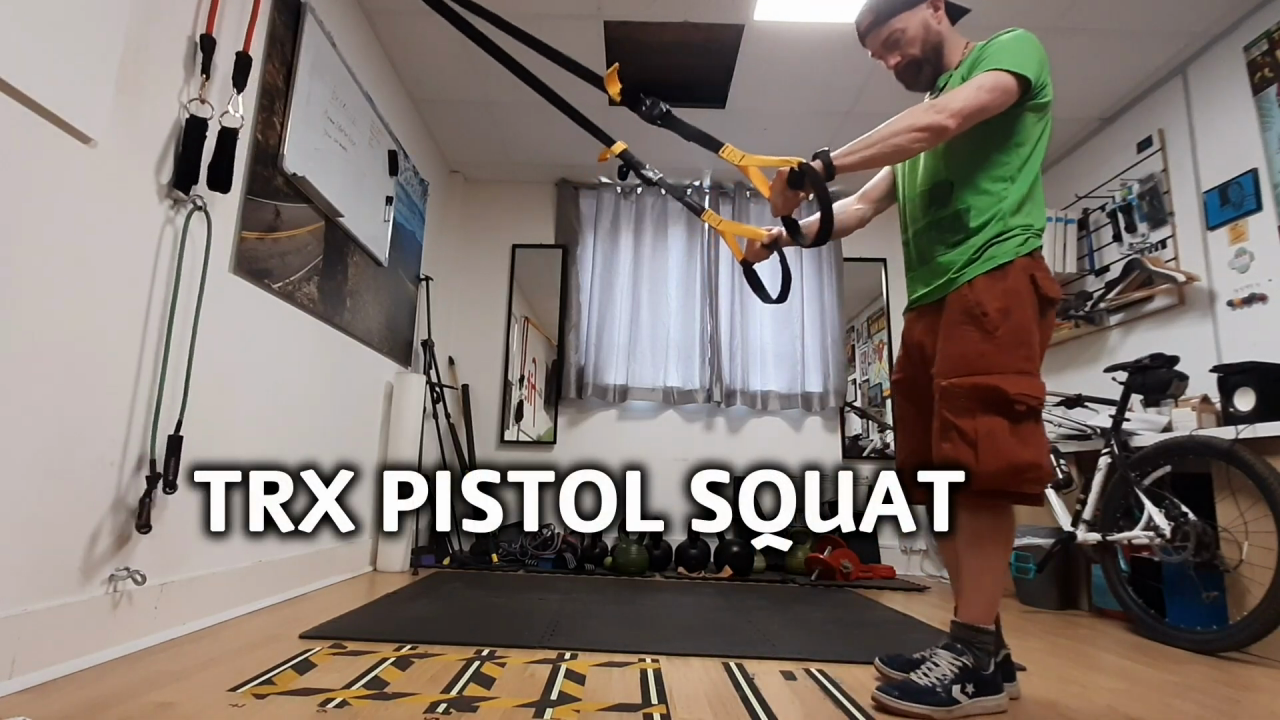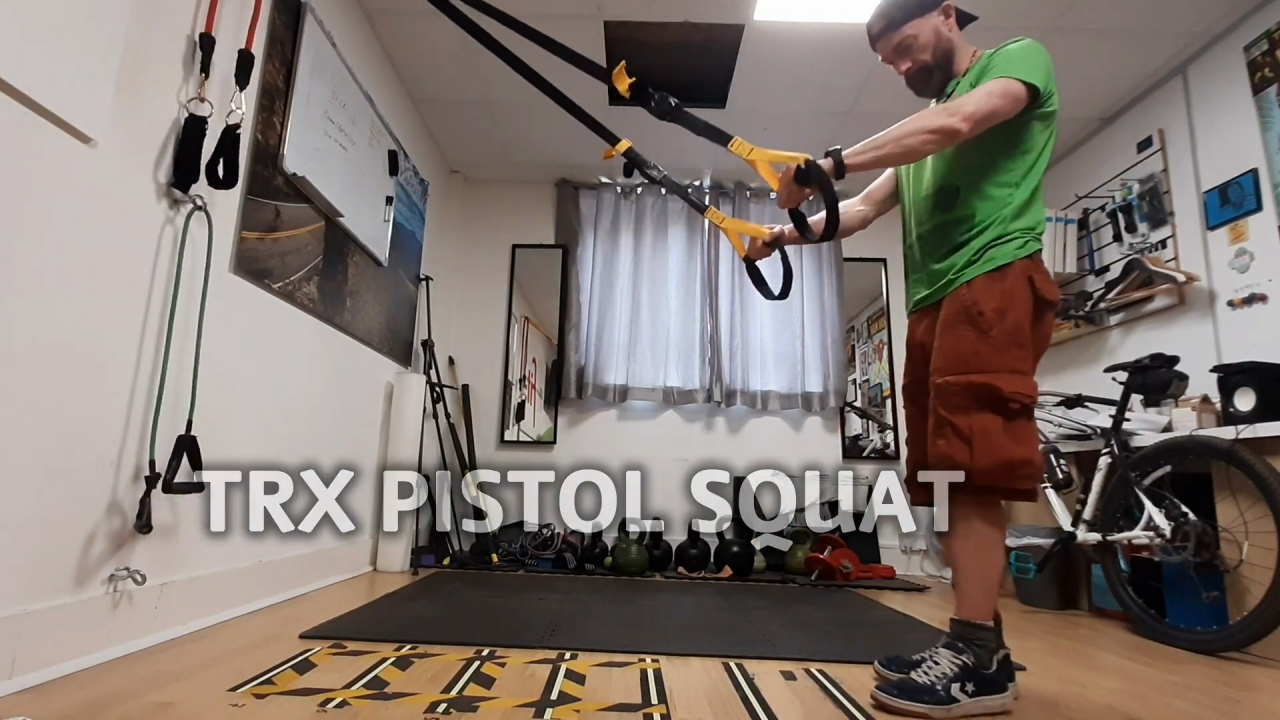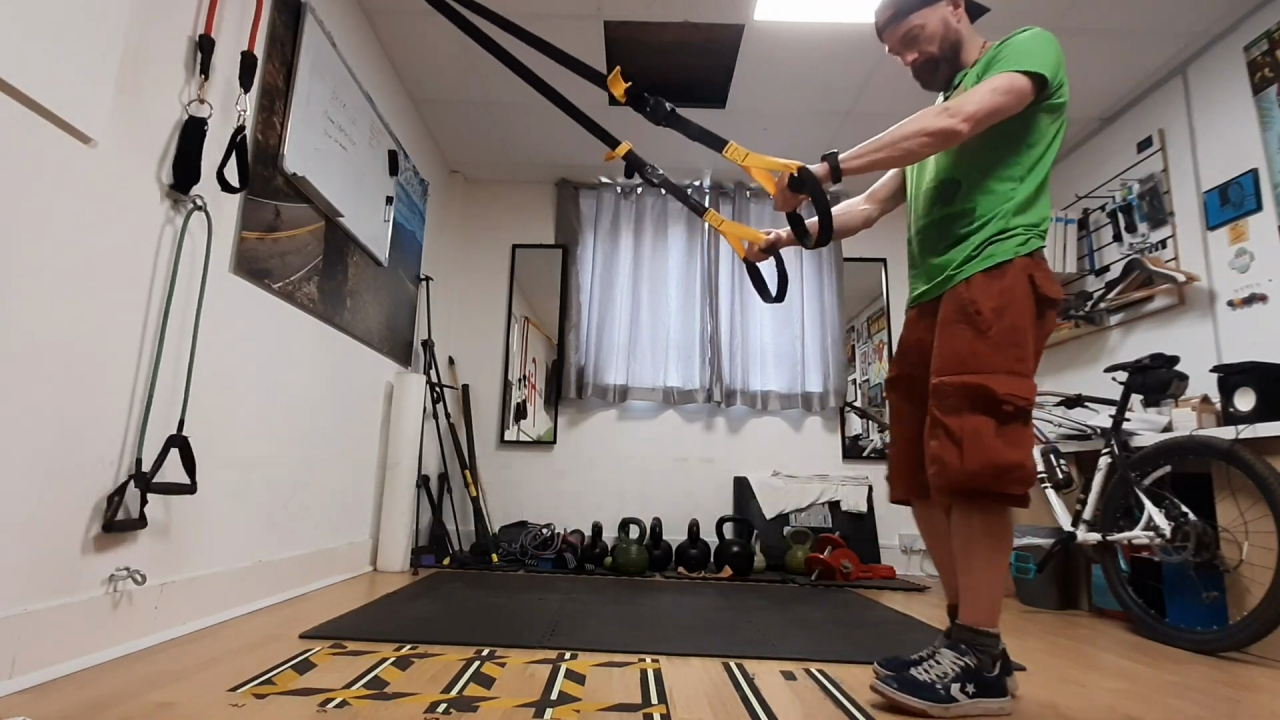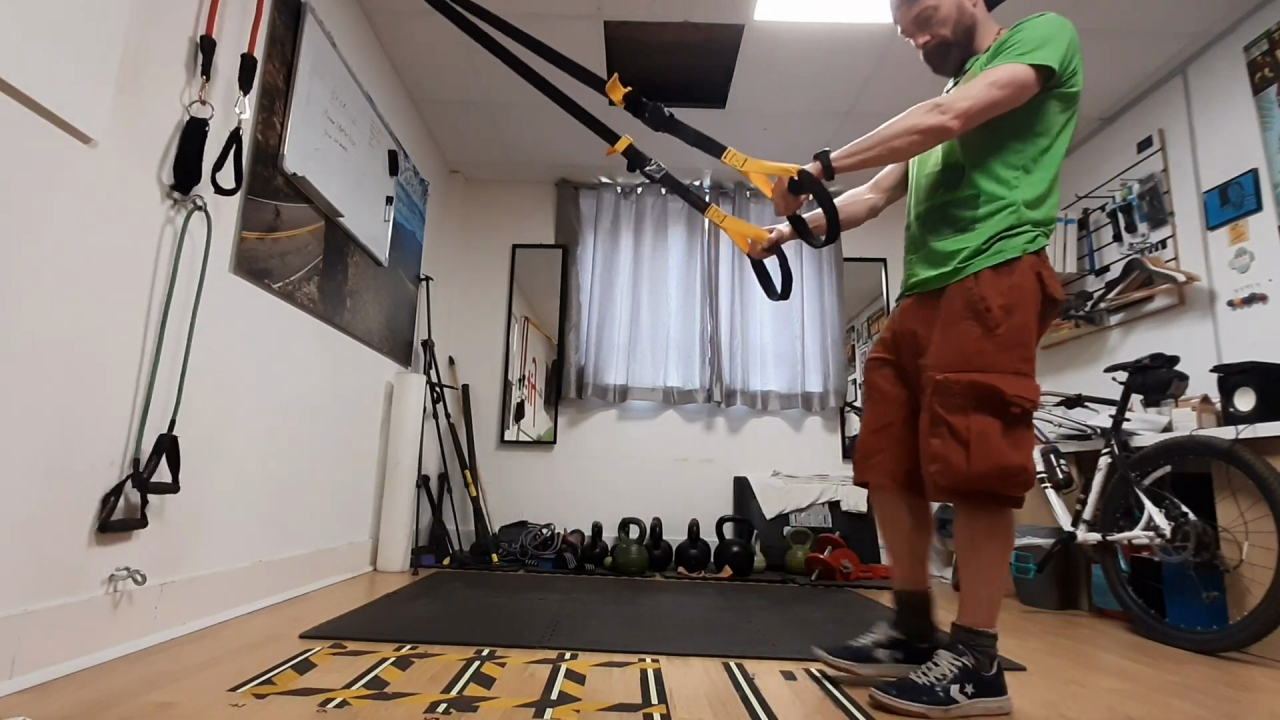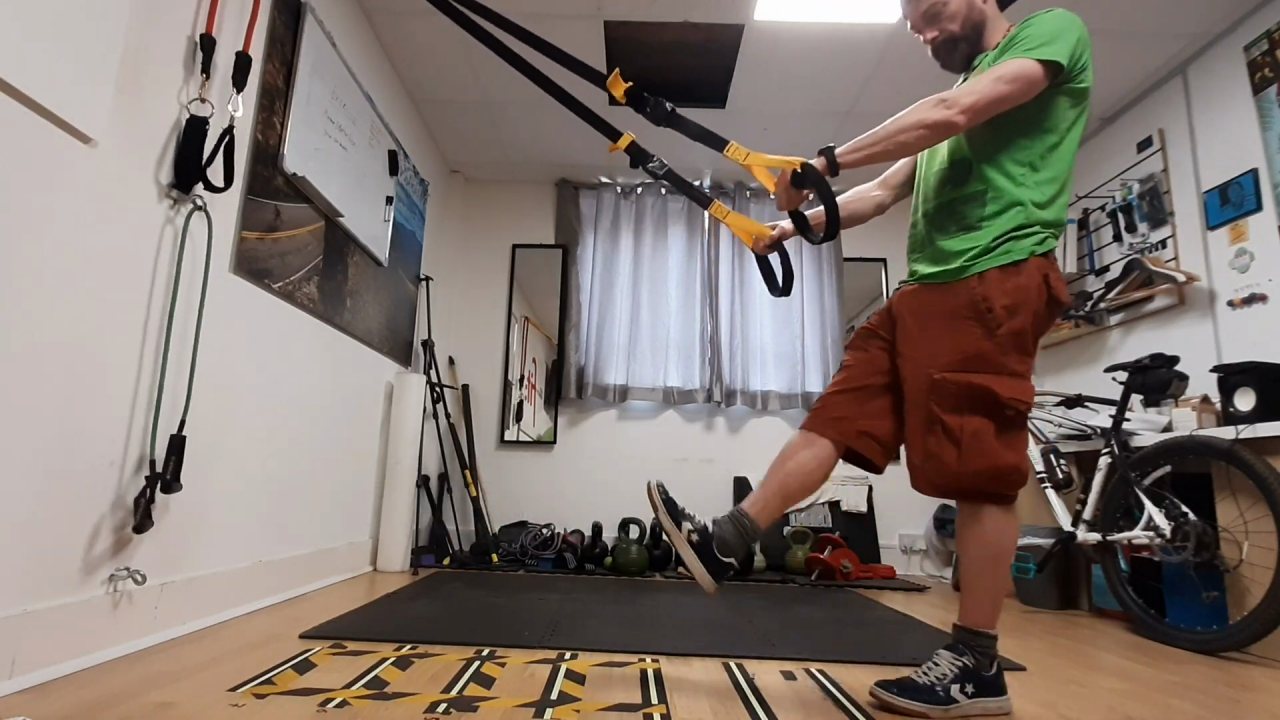
dt=0.4s
person 1, frame 1
right shoulder: (916, 131)
left elbow: (942, 120)
right elbow: (859, 207)
left wrist: (819, 165)
right wrist: (785, 235)
left hip: (993, 282)
right hip: (930, 301)
left knee: (981, 464)
right knee: (940, 471)
left ankle: (976, 660)
right ankle: (975, 643)
person 1, frame 2
left shoulder: (1019, 59)
right shoulder: (923, 128)
left elbow: (955, 123)
right elbow: (863, 209)
left wrist: (830, 163)
right wrist: (791, 232)
left hip: (995, 285)
right hip: (933, 304)
left knee: (973, 466)
right knee: (945, 474)
left ankle: (975, 660)
right ankle: (978, 644)
person 1, frame 3
right shoulder: (935, 117)
left elbow: (953, 125)
right elbow: (870, 206)
left wrist: (828, 167)
right wrist: (790, 235)
left hip: (993, 284)
right hip: (931, 300)
left knee: (970, 470)
right knee: (923, 478)
right ankle: (972, 640)
person 1, frame 4
right shoulder: (947, 99)
left elbow: (946, 119)
right elbow: (876, 195)
left wrist: (821, 166)
right wrist: (796, 228)
left hip: (992, 285)
right hip: (920, 296)
left knee: (974, 473)
right knee: (884, 466)
right ankle: (911, 628)
person 1, frame 5
right shoulder: (958, 93)
left elbow: (952, 113)
right elbow: (884, 192)
left wrist: (823, 162)
right wrist: (797, 224)
left hip: (994, 284)
right hip: (923, 291)
left knee: (979, 472)
right knee: (831, 420)
right ankle: (721, 544)
